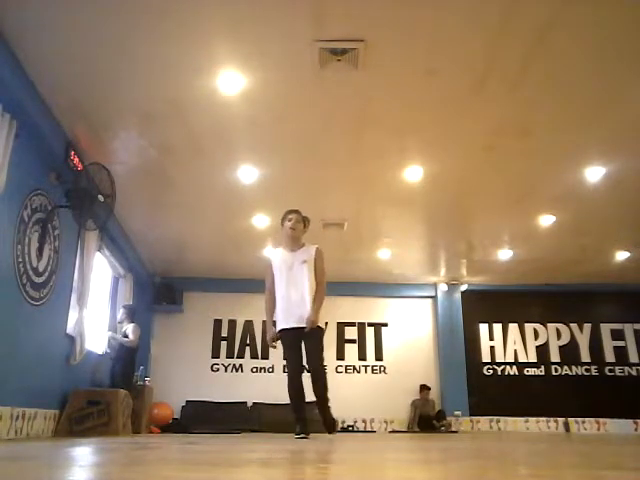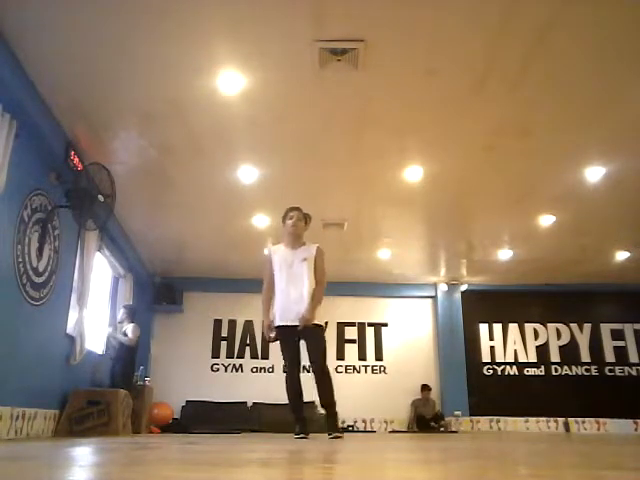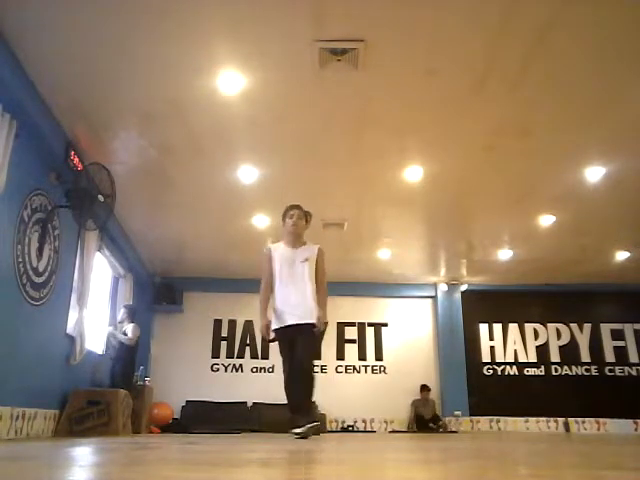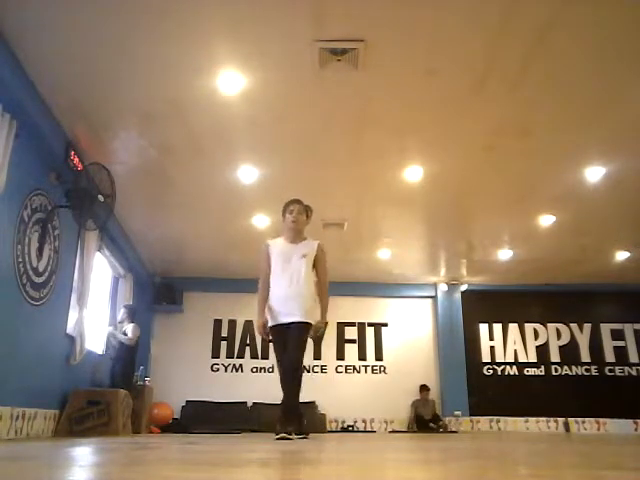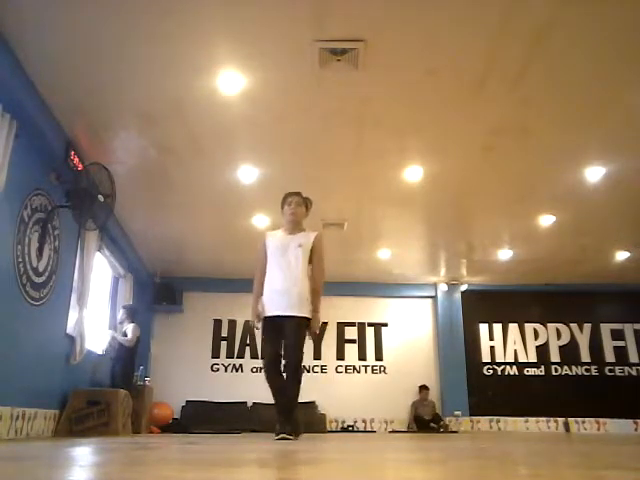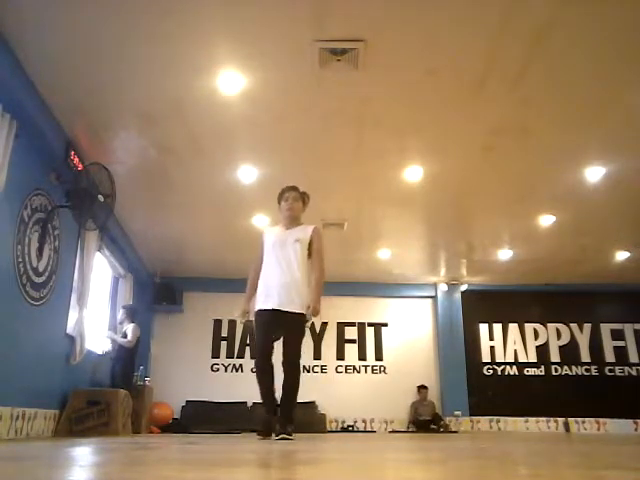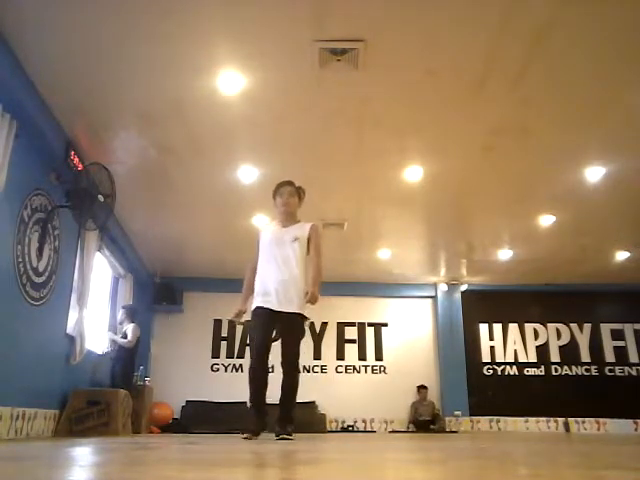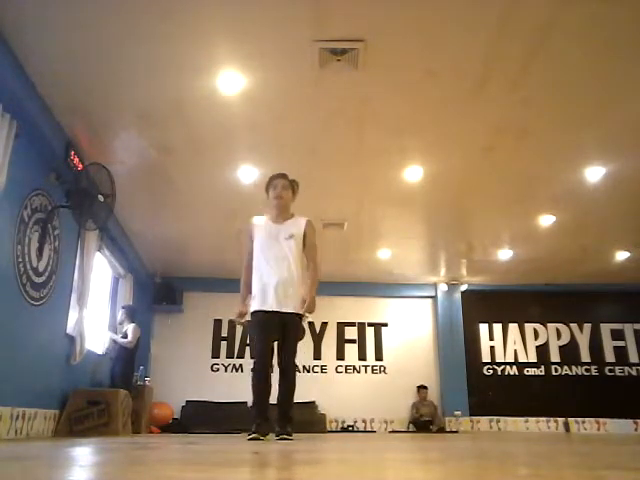
dt=0.2s
person 1, frame 1
left shoulder: (314, 252)
right shoulder: (273, 256)
left elbow: (321, 285)
right elbow: (270, 292)
left wrist: (314, 313)
right wrist: (270, 324)
left hip: (311, 320)
right hip: (286, 322)
left knee: (316, 367)
right knee: (293, 372)
left ankle: (324, 410)
right ankle: (300, 422)
person 1, frame 2
left shoulder: (315, 251)
right shoulder: (273, 253)
left elbow: (320, 283)
right elbow: (268, 286)
left wrist: (310, 309)
right wrist: (266, 315)
left hip: (310, 318)
right hip: (284, 320)
left knee: (319, 365)
right knee: (292, 370)
left ankle: (331, 417)
right ankle: (300, 422)
person 1, frame 3
left shoulder: (315, 251)
right shoulder: (272, 251)
left elbow: (321, 285)
right elbow: (266, 285)
left wrist: (323, 312)
right wrist: (263, 315)
left hip: (308, 317)
right hip: (282, 320)
left knee: (304, 363)
right knee: (290, 370)
left ankle: (305, 416)
right ankle: (299, 417)
person 1, frame 4
left shoulder: (315, 247)
right shoulder: (271, 246)
left elbow: (322, 283)
right elbow: (264, 282)
left wrist: (323, 316)
right wrist: (261, 313)
left hip: (302, 315)
right hip: (276, 316)
left knee: (293, 364)
right knee: (285, 368)
left ankle: (287, 421)
right ankle: (296, 420)
person 1, frame 5
left shoulder: (313, 239)
right shoulder: (269, 238)
left elbow: (317, 276)
right elbow: (261, 272)
left wrist: (315, 312)
right wrist: (255, 304)
left hip: (298, 309)
right hip: (271, 308)
left knee: (293, 363)
right knee: (270, 362)
left ankle: (286, 421)
right ankle: (286, 416)
person 1, frame 6
left shoulder: (311, 232)
right shoulder: (268, 234)
left elbow: (317, 265)
right elbow: (257, 268)
left wrist: (316, 296)
right wrist: (247, 300)
left hip: (296, 304)
right hip: (266, 303)
left knee: (291, 362)
right knee: (261, 355)
left ankle: (285, 421)
right ankle: (271, 413)
person 1, frame 7
left shoulder: (309, 230)
right shoulder: (264, 232)
left elbow: (315, 261)
right elbow: (253, 268)
left wrist: (314, 287)
right wrist: (244, 301)
left hip: (294, 304)
right hip: (264, 301)
left knee: (290, 363)
right knee: (258, 356)
left ankle: (285, 422)
right ankle: (257, 418)
person 1, frame 8
left shoulder: (304, 225)
right shoulder: (256, 226)
left elbow: (311, 262)
right elbow: (248, 266)
left wrist: (311, 293)
right wrist: (243, 301)
left hip: (293, 303)
right hip: (261, 302)
left knee: (287, 362)
right knee: (261, 359)
left ankle: (284, 422)
right ankle: (260, 422)
